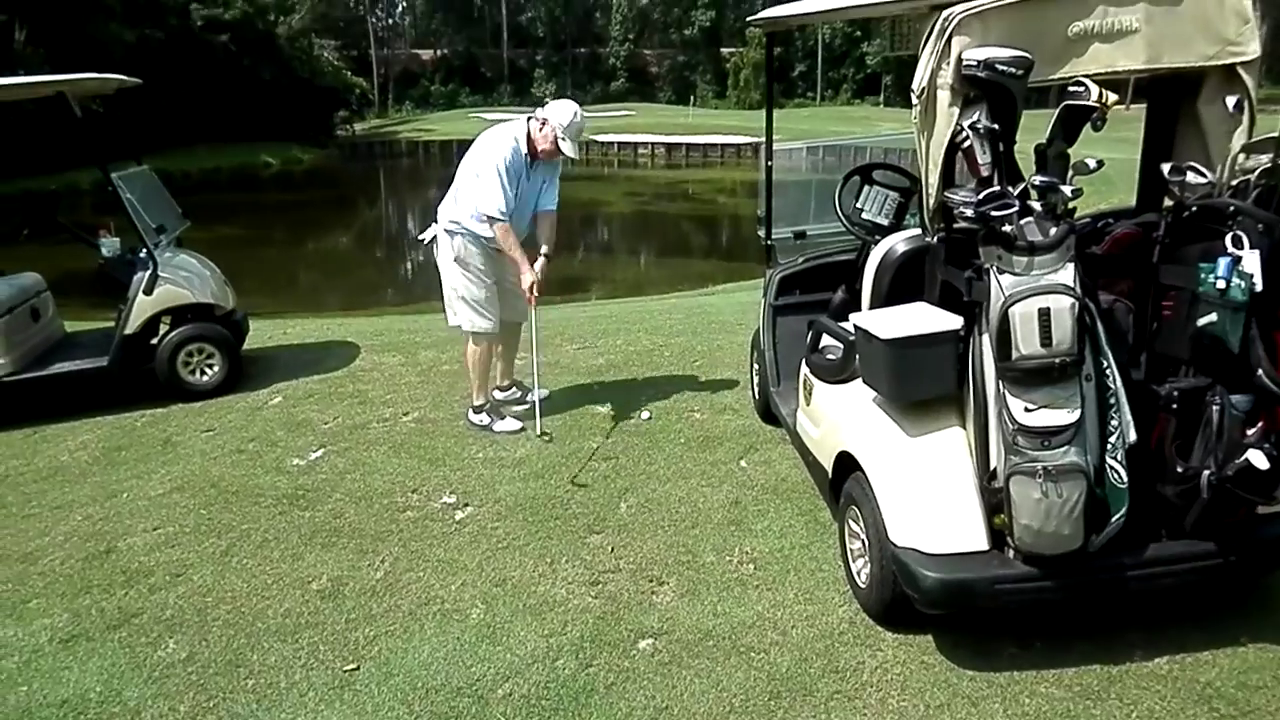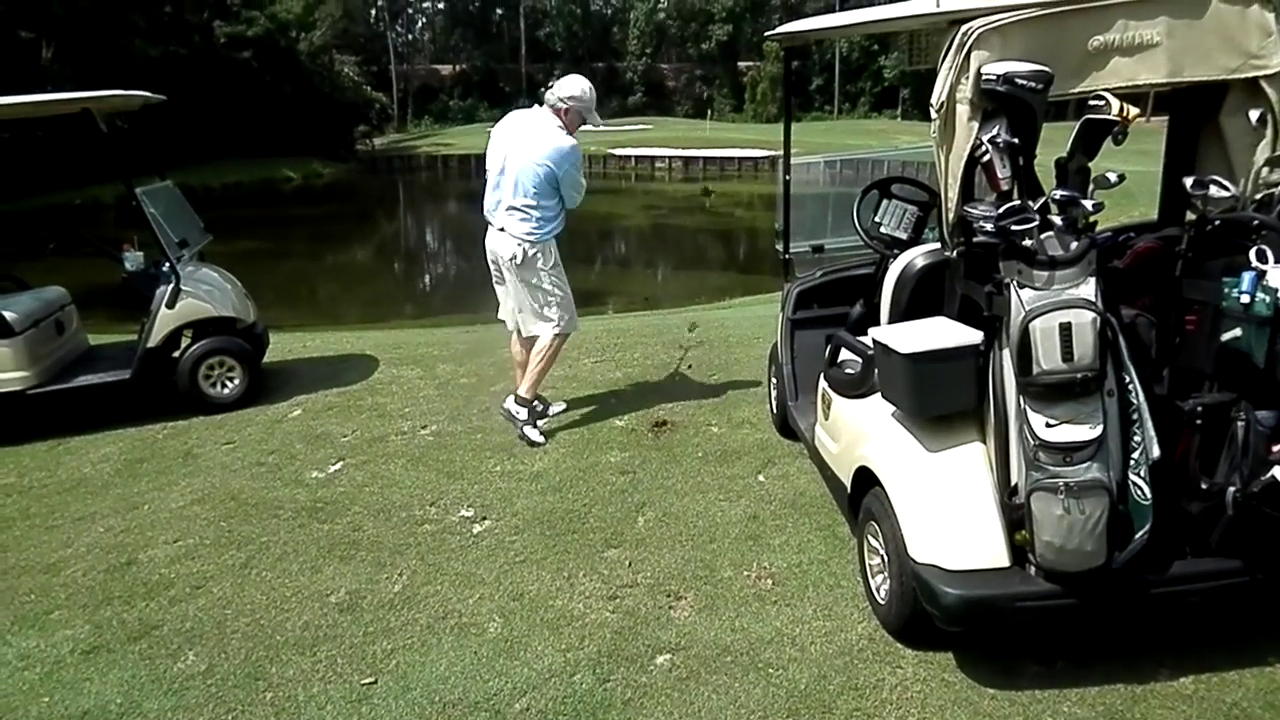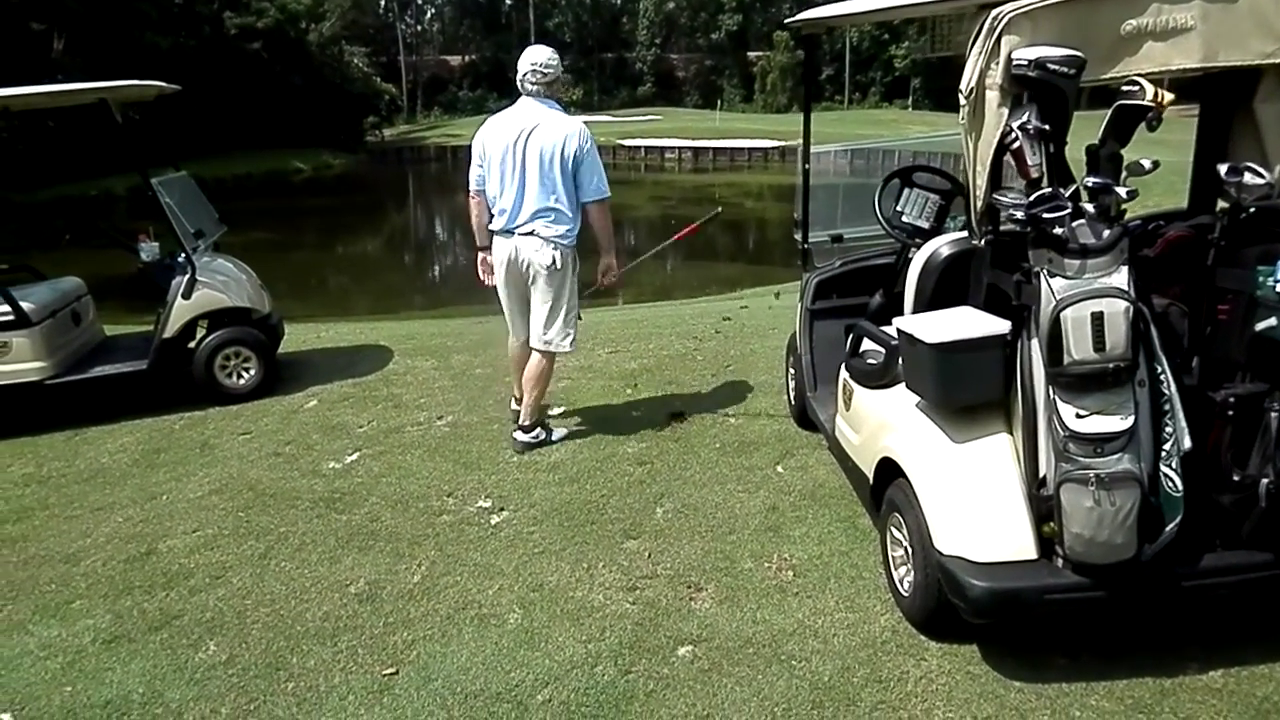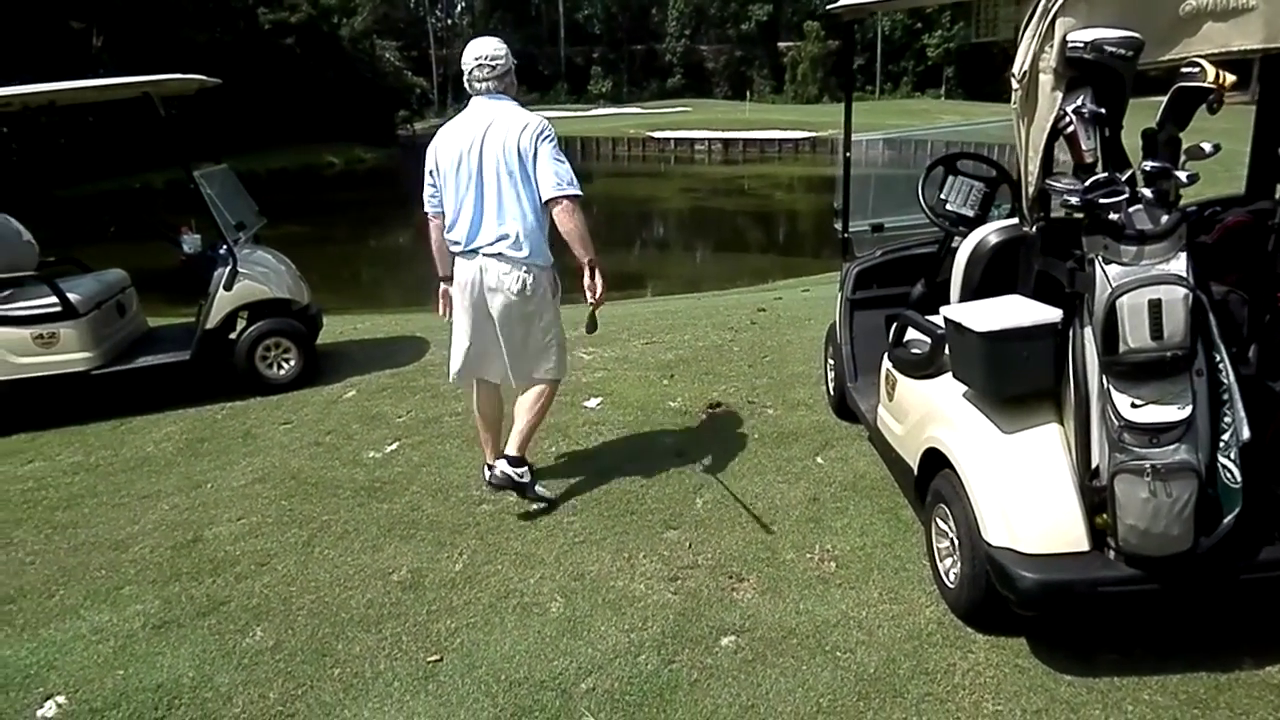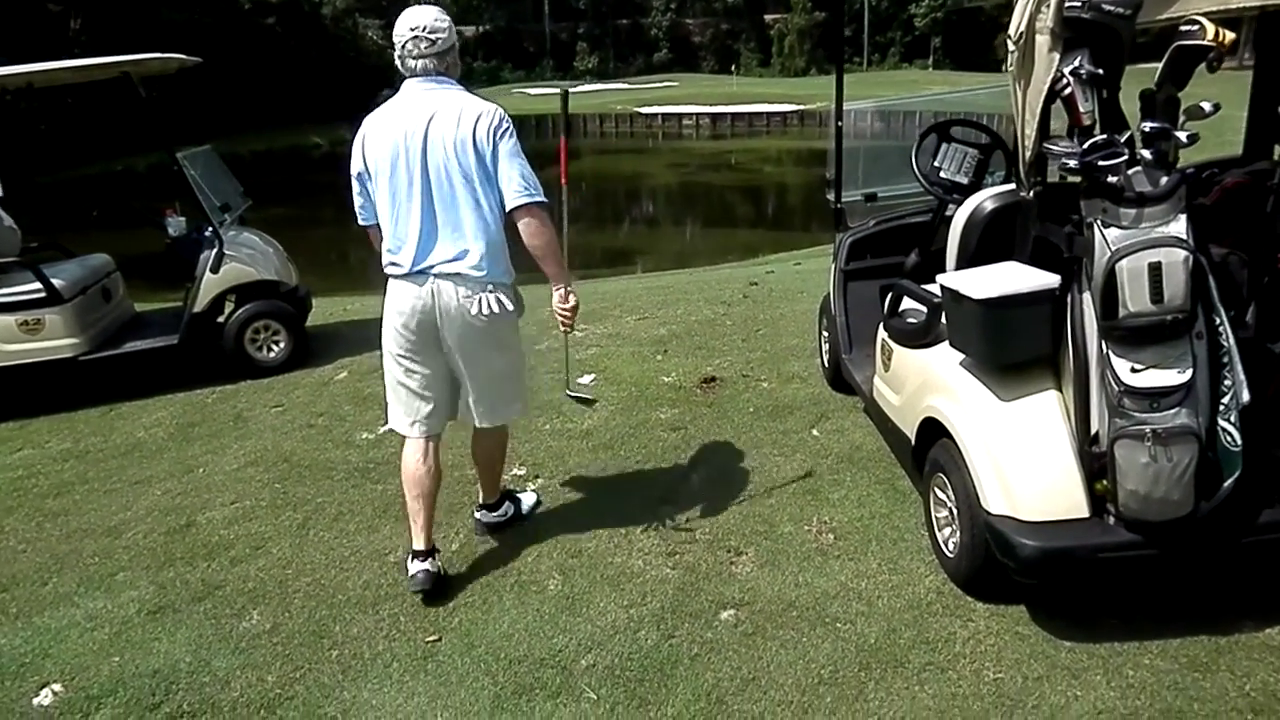
dt=1s
person 1, frame 1
left shoulder: (547, 157)
right shoulder: (502, 148)
left elbow: (546, 210)
right elbow: (497, 219)
left wrist: (543, 257)
right wrist: (524, 269)
left hip: (495, 243)
right hip: (464, 240)
left knee: (512, 317)
right knee: (483, 325)
left ankle: (505, 387)
right ankle: (479, 408)
person 1, frame 2
left shoulder: (510, 121)
right shoulder: (564, 147)
left elbow: (493, 173)
right elbow: (573, 200)
left hip: (497, 236)
right hip: (530, 245)
left knee: (523, 325)
right knee: (556, 325)
left ankle: (526, 397)
right ankle: (521, 400)
person 1, frame 3
left shoulder: (491, 128)
right shoulder: (573, 131)
left elbow: (477, 196)
right elbow: (596, 203)
left wrist: (483, 248)
right wrist: (608, 255)
left hip: (505, 245)
right hip: (551, 247)
left knee: (520, 333)
right knee: (545, 341)
left ankle: (520, 400)
right ankle: (528, 427)
person 1, frame 4
left shoulder: (444, 137)
right shoulder: (530, 126)
left elbow: (435, 219)
right elbow: (562, 204)
left wrist: (446, 278)
right wrist: (589, 264)
left hip: (468, 270)
right hip: (520, 269)
left knee: (484, 374)
right knee: (543, 372)
left ankle: (493, 463)
right ankle: (514, 459)
person 1, frame 5
left shoulder: (373, 128)
right shoulder: (483, 117)
left elbow: (372, 226)
right elbow: (527, 213)
right wrist: (560, 284)
left hip: (407, 293)
right hip: (477, 288)
left knee: (418, 426)
right knee: (489, 409)
left ankle: (422, 554)
right ankle: (492, 504)
